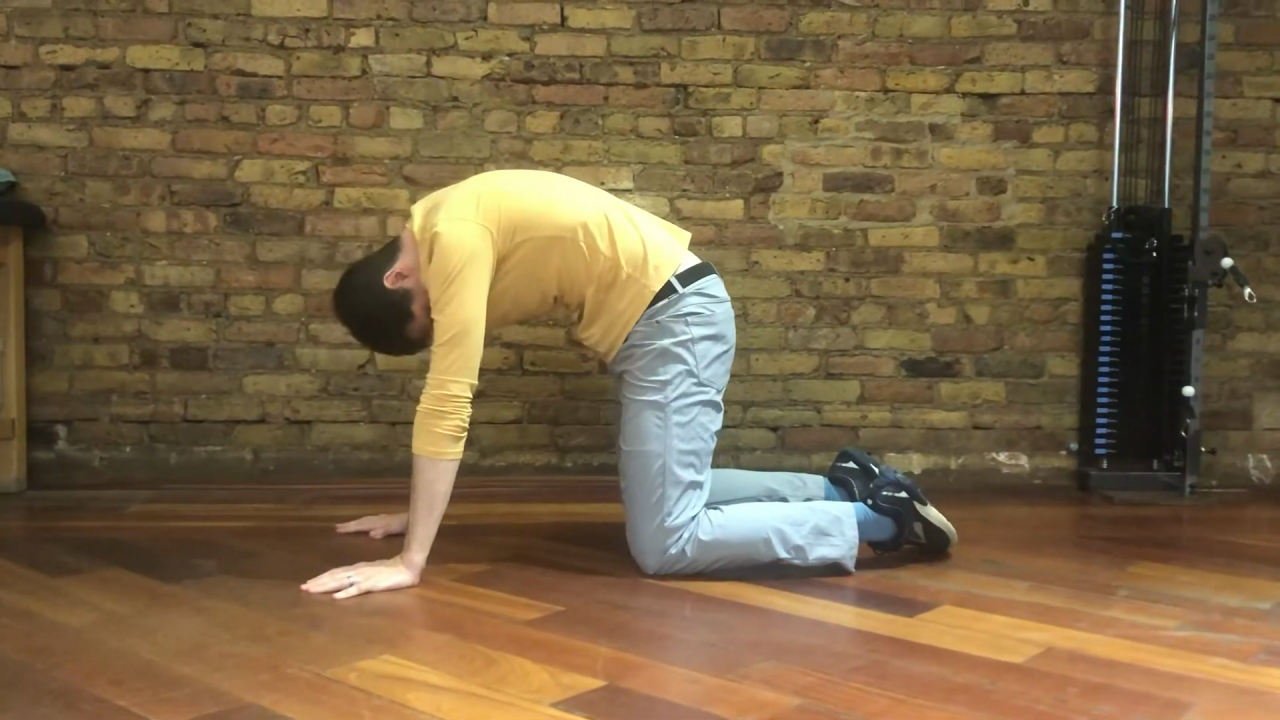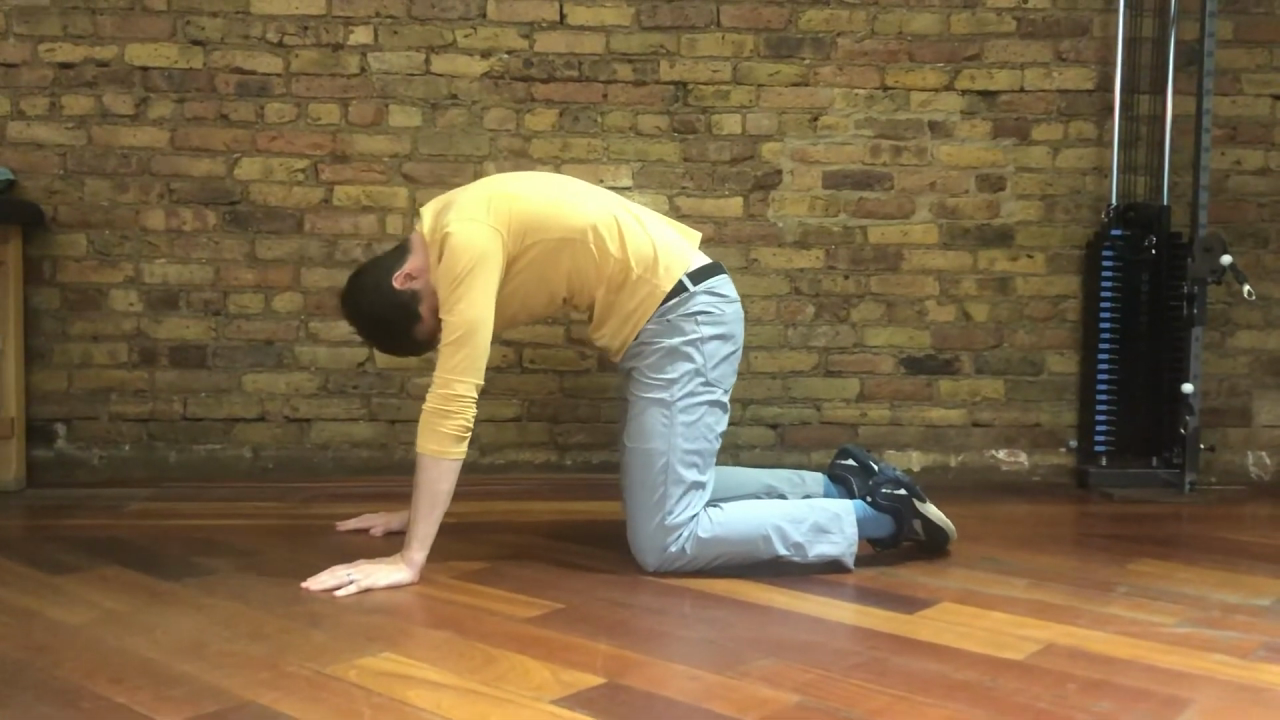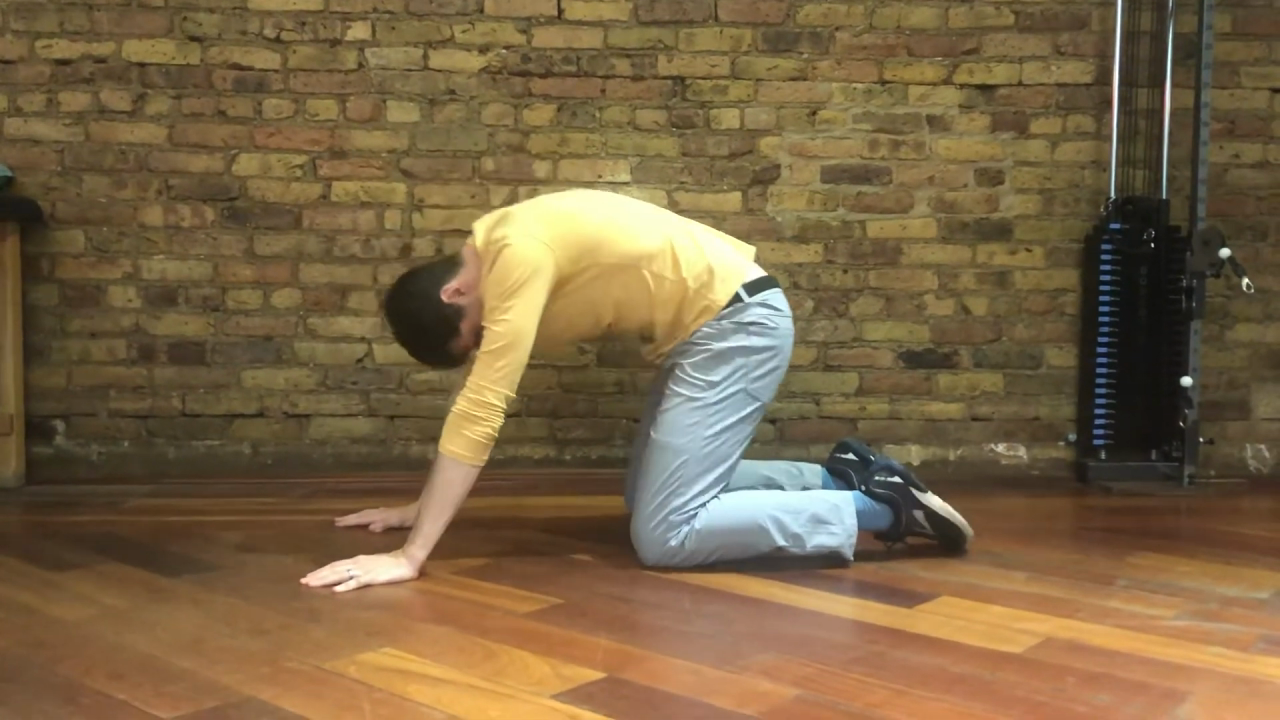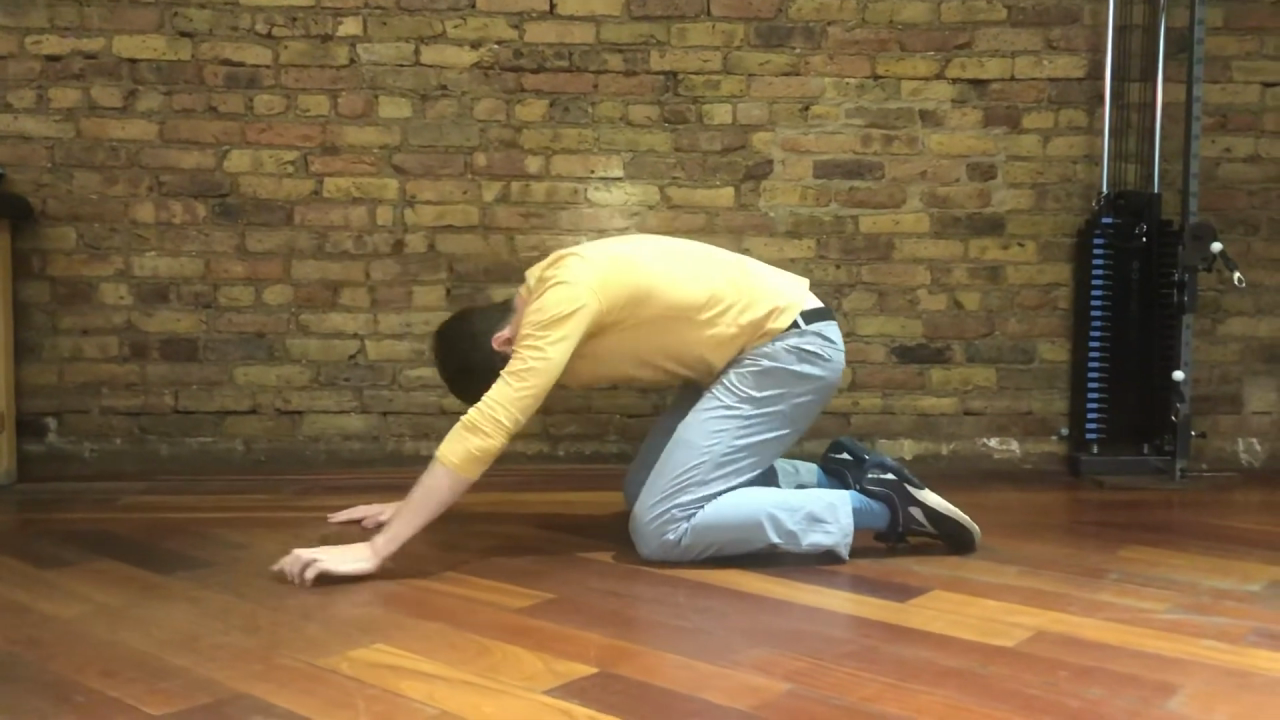
dt=0.5s
person 1, frame 1
left shoulder: (452, 238)
right shoulder: (447, 230)
left elbow: (447, 398)
right elbow: (447, 393)
left wrist: (409, 560)
right wrist: (415, 512)
left hip: (674, 314)
right hip: (659, 316)
left knee: (664, 546)
right knee: (666, 489)
left ankle: (873, 518)
right ankle: (841, 488)
person 1, frame 2
left shoulder: (461, 239)
right shoulder: (454, 235)
left elbow: (452, 399)
right elbow: (453, 393)
left wrist: (409, 558)
right wrist: (417, 510)
left hip: (685, 313)
right hip: (667, 315)
left knee: (664, 543)
right knee: (665, 490)
left ankle: (876, 515)
right ankle: (841, 486)
person 1, frame 3
left shoulder: (516, 254)
right shoulder: (500, 253)
left elbow: (481, 406)
right elbow: (479, 398)
left wrist: (410, 556)
right wrist: (419, 507)
left hip: (739, 320)
right hip: (711, 323)
left knee: (664, 535)
right knee: (652, 494)
left ankle: (876, 508)
right ankle: (838, 477)
person 1, frame 4
left shoulder: (565, 295)
right shoulder: (553, 299)
left elbow: (490, 426)
right elbow: (490, 416)
left wrist: (375, 550)
right wrist: (406, 507)
left hip: (797, 345)
right hip: (760, 344)
left knee: (663, 527)
right knee: (645, 491)
left ankle: (876, 507)
right ankle: (839, 476)
